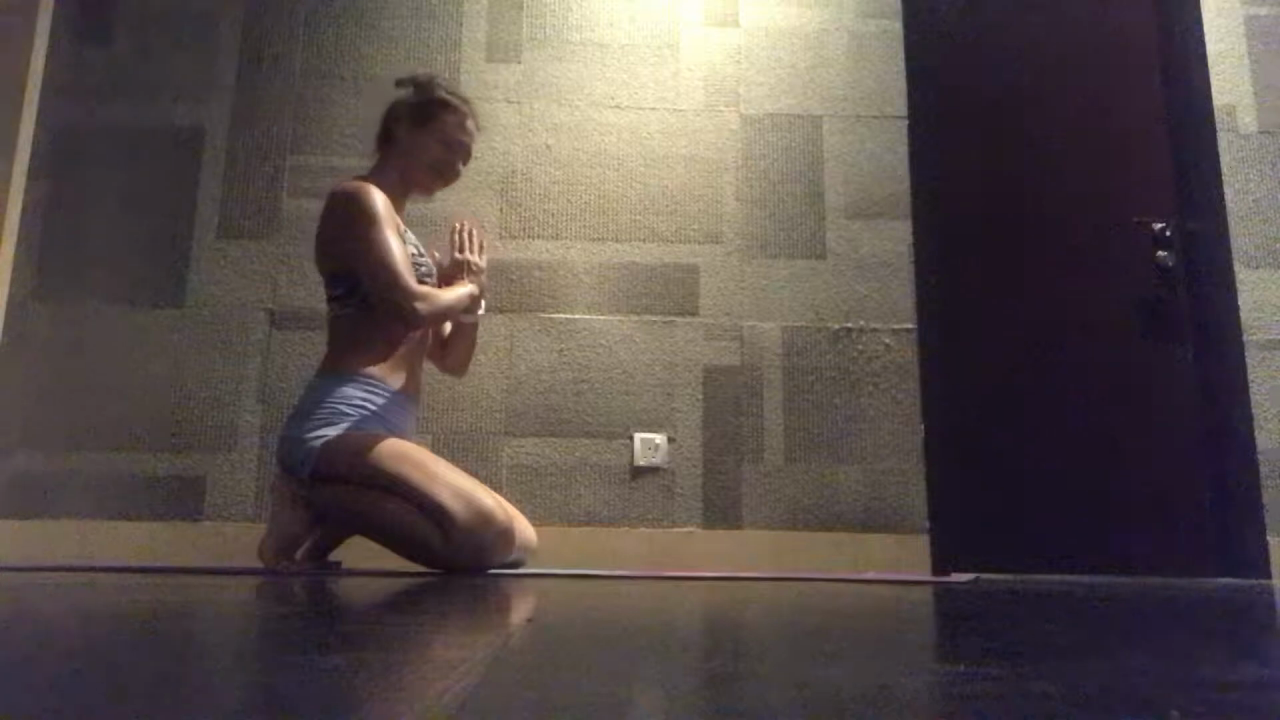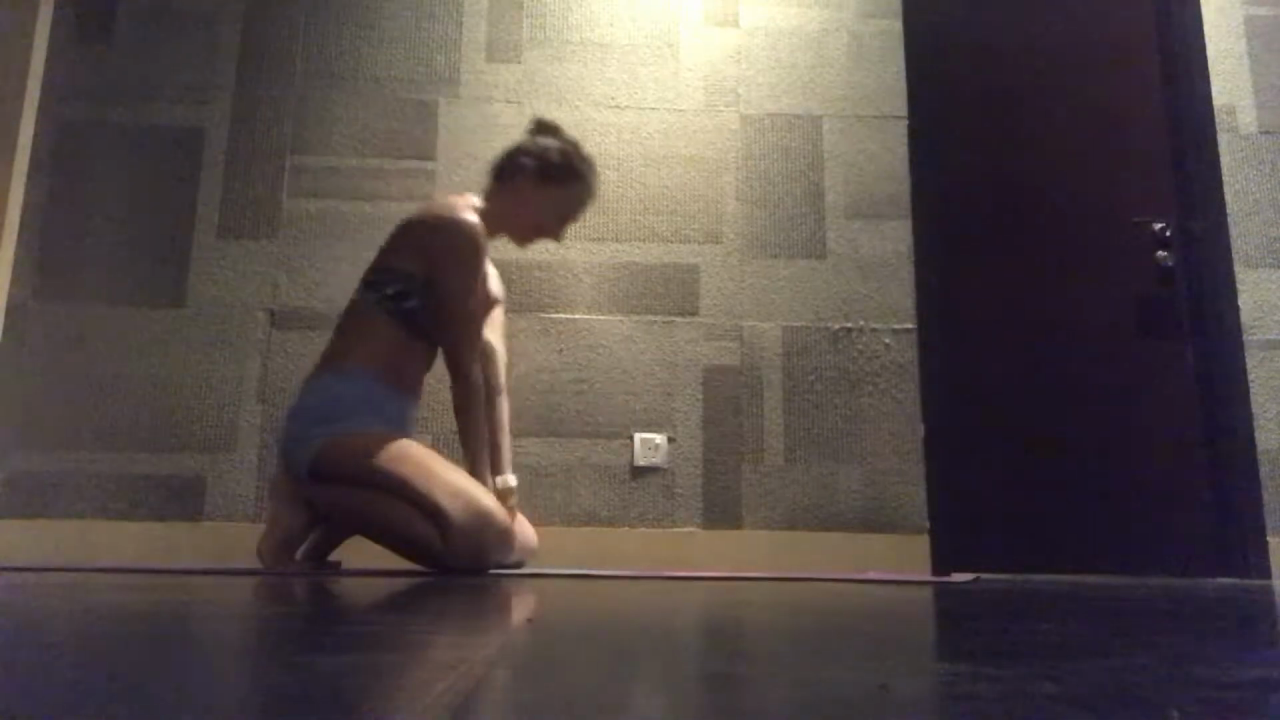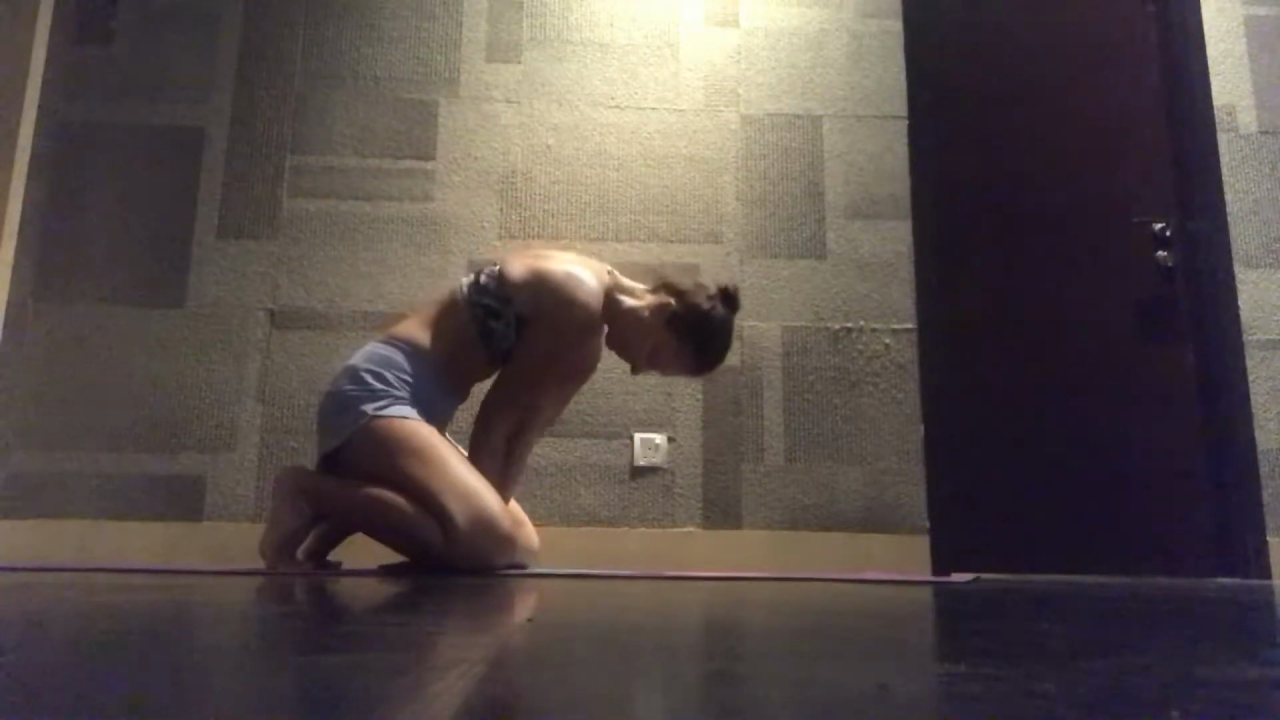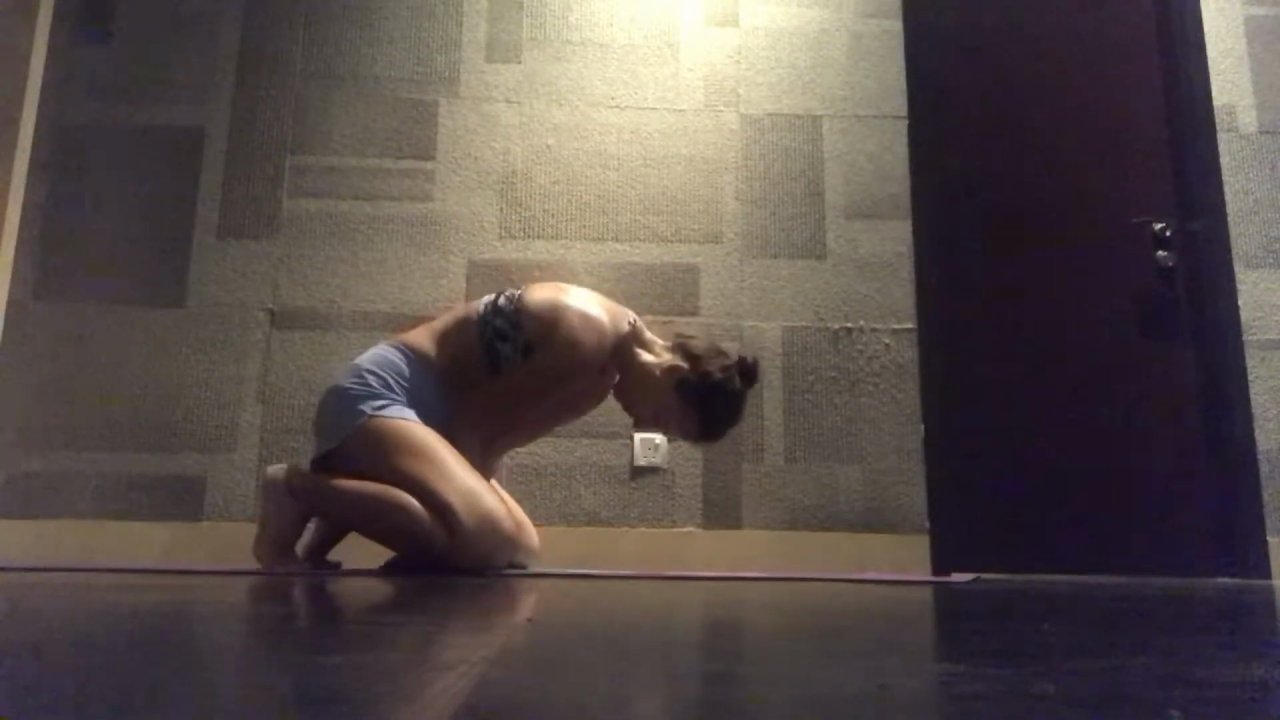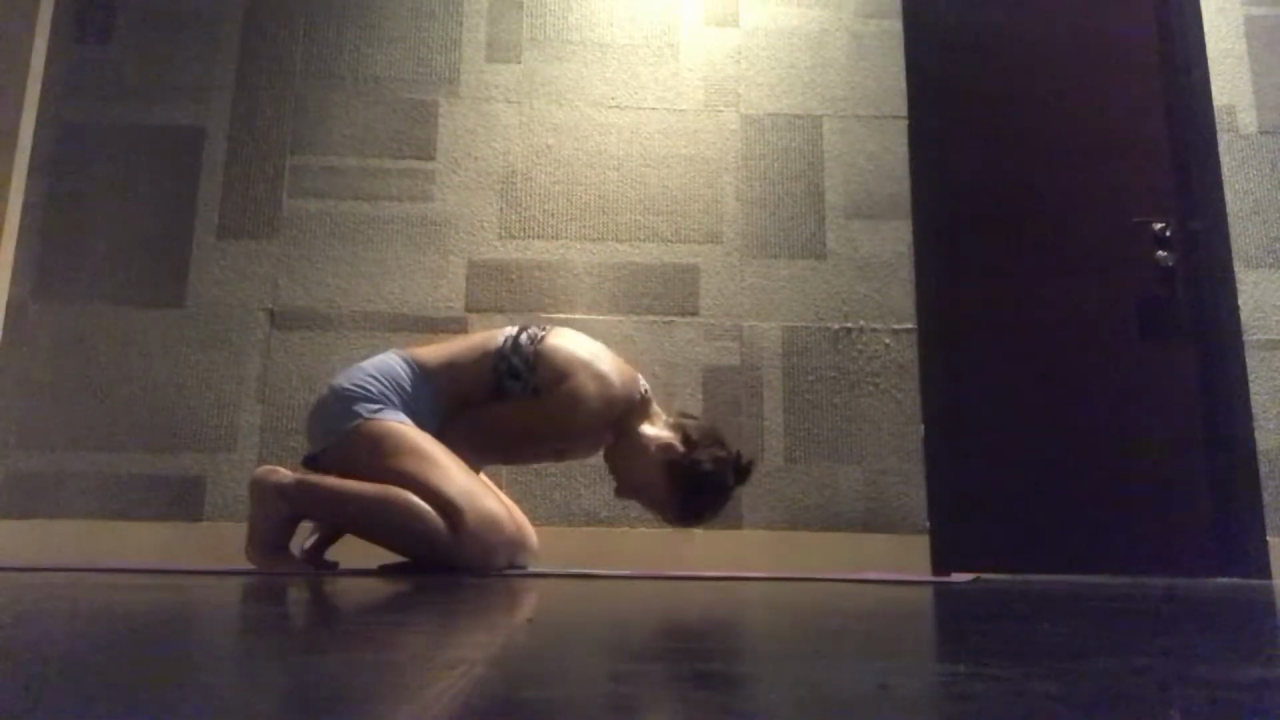
dt=1s
person 1, frame 1
left shoulder: (403, 235)
right shoulder: (361, 200)
left elbow: (452, 360)
right elbow: (410, 306)
left wrist: (469, 294)
right wrist: (466, 289)
left hip: (383, 433)
right hip: (342, 426)
left knee: (518, 540)
right knee: (489, 535)
left ankle: (329, 516)
right ankle: (314, 501)
person 1, frame 2
left shoulder: (490, 282)
right shoulder: (457, 227)
left elbow: (492, 382)
right elbow: (466, 370)
left wrist: (501, 483)
right wrist: (482, 488)
left hip: (377, 427)
right hip: (337, 417)
left knee: (517, 541)
right knee: (488, 536)
left ankle: (326, 512)
right ankle: (307, 497)
person 1, frame 3
left shoulder: (588, 349)
right shoulder: (579, 298)
left elbow: (521, 431)
right elbow: (497, 418)
left wrist: (486, 505)
right wrist: (481, 509)
left hip: (412, 404)
right hip: (378, 391)
left knee: (519, 544)
right knee: (490, 542)
left ankle: (340, 511)
right ankle: (310, 492)
person 1, frame 4
left shoulder: (601, 374)
right shoulder: (589, 335)
left elbow: (490, 438)
right elbow: (473, 424)
left hip: (413, 410)
right hip: (375, 396)
left knee: (519, 546)
right knee: (487, 540)
left ankle: (330, 505)
right ankle: (298, 490)
person 1, frame 5
left shoulder: (605, 420)
right shoulder: (598, 397)
left elbow: (467, 436)
right elbow: (467, 436)
left hip: (394, 411)
right hip: (368, 402)
left knee: (517, 546)
right knee: (482, 538)
left ankle: (322, 513)
right ankle: (288, 493)
